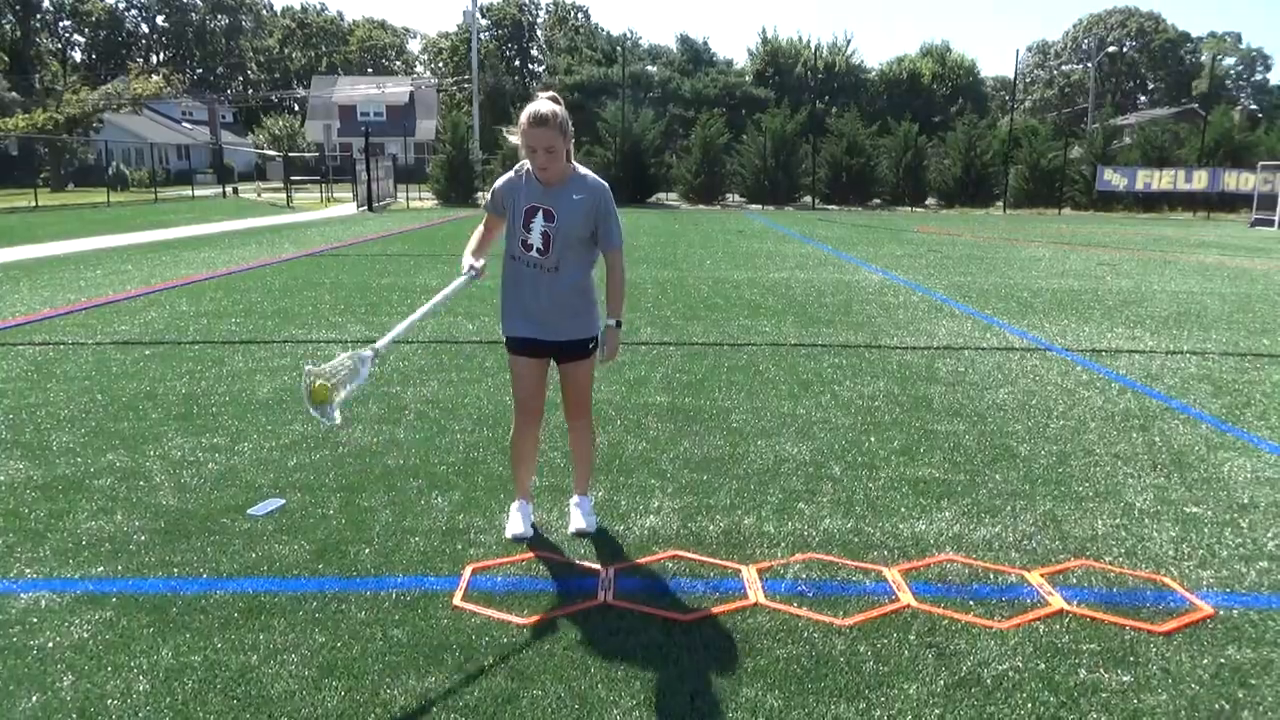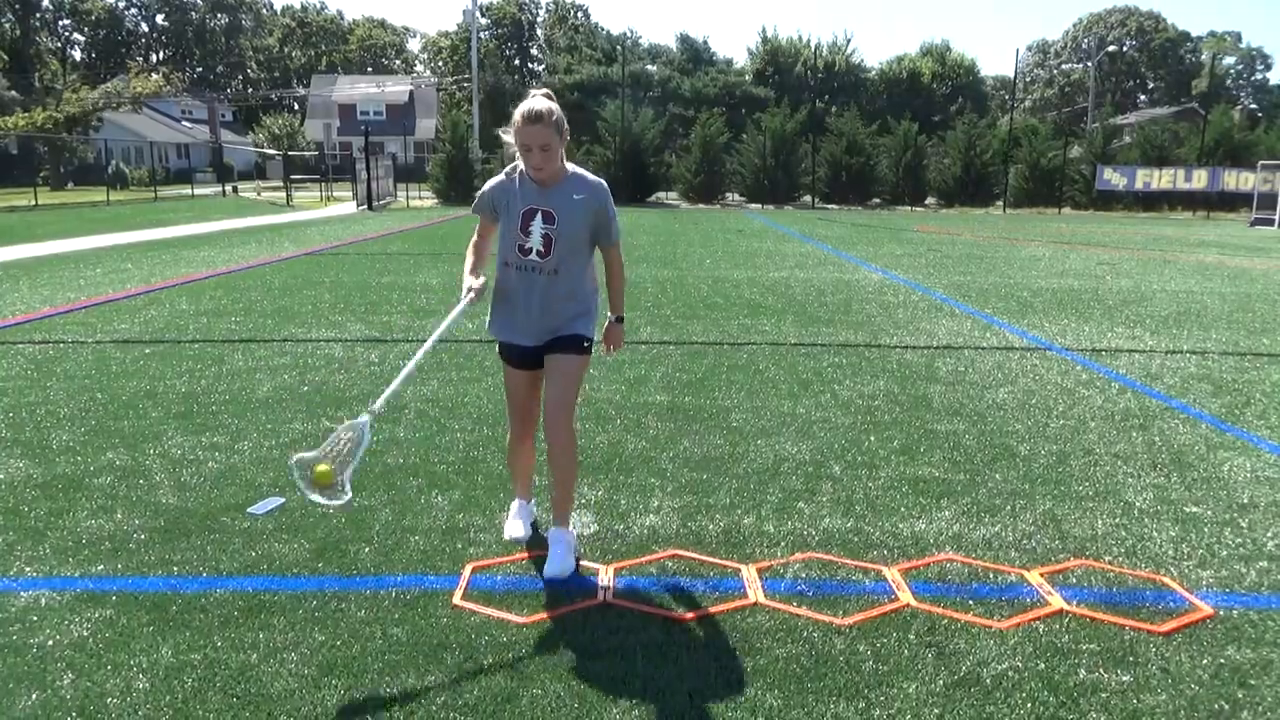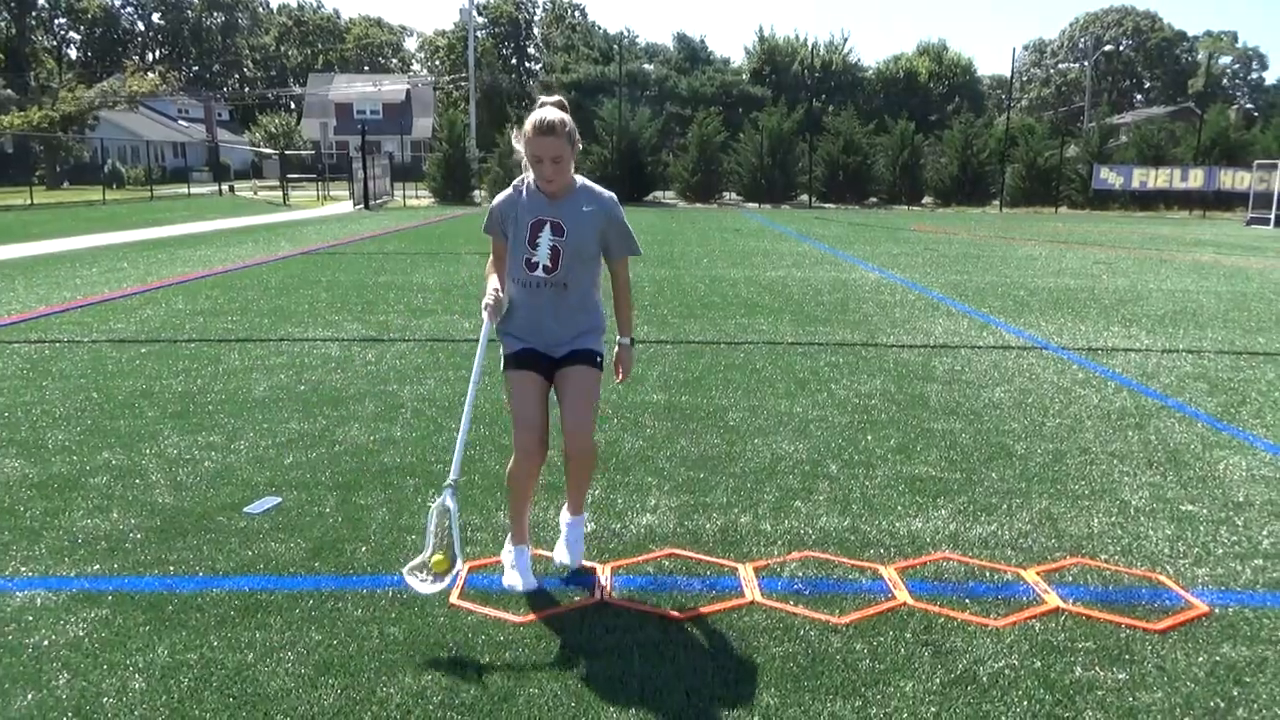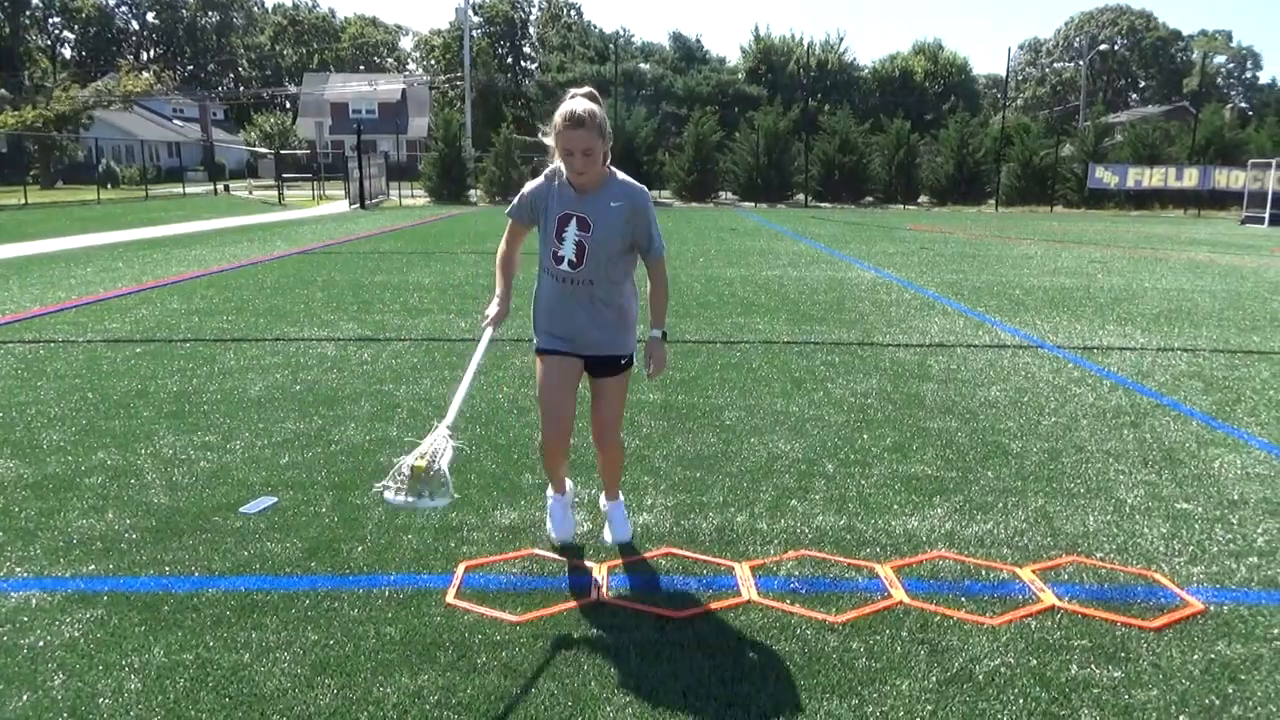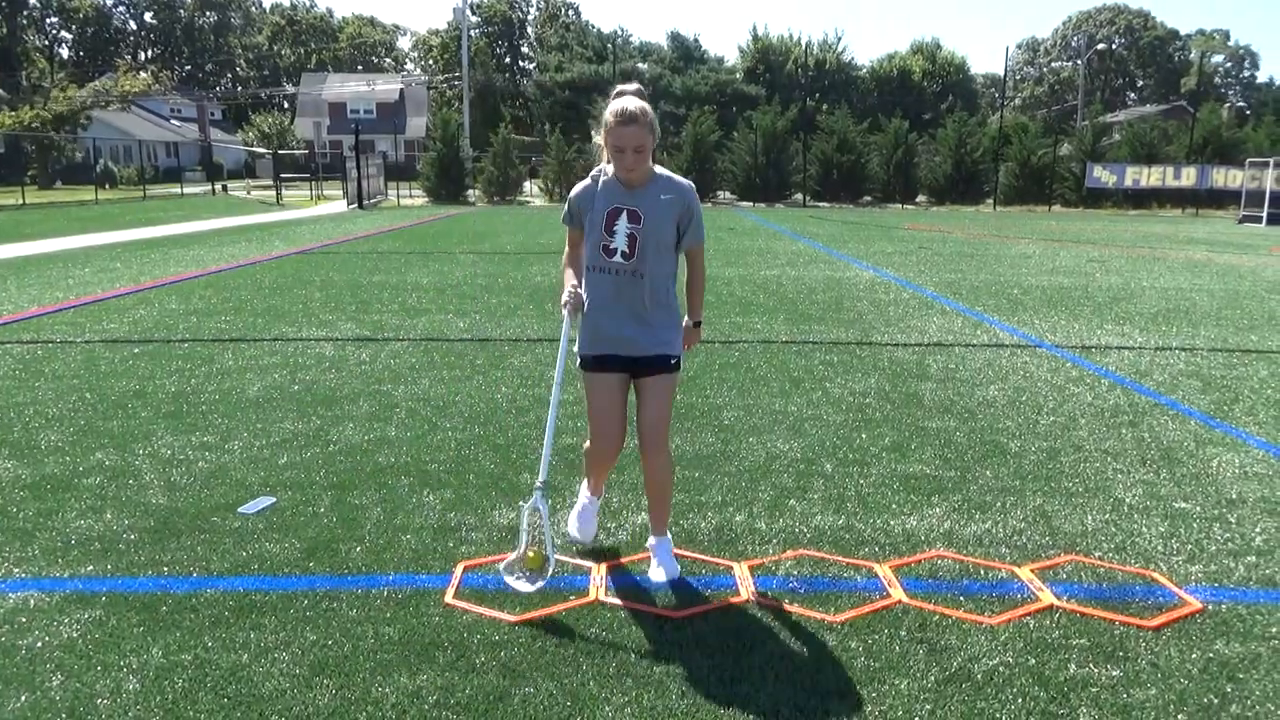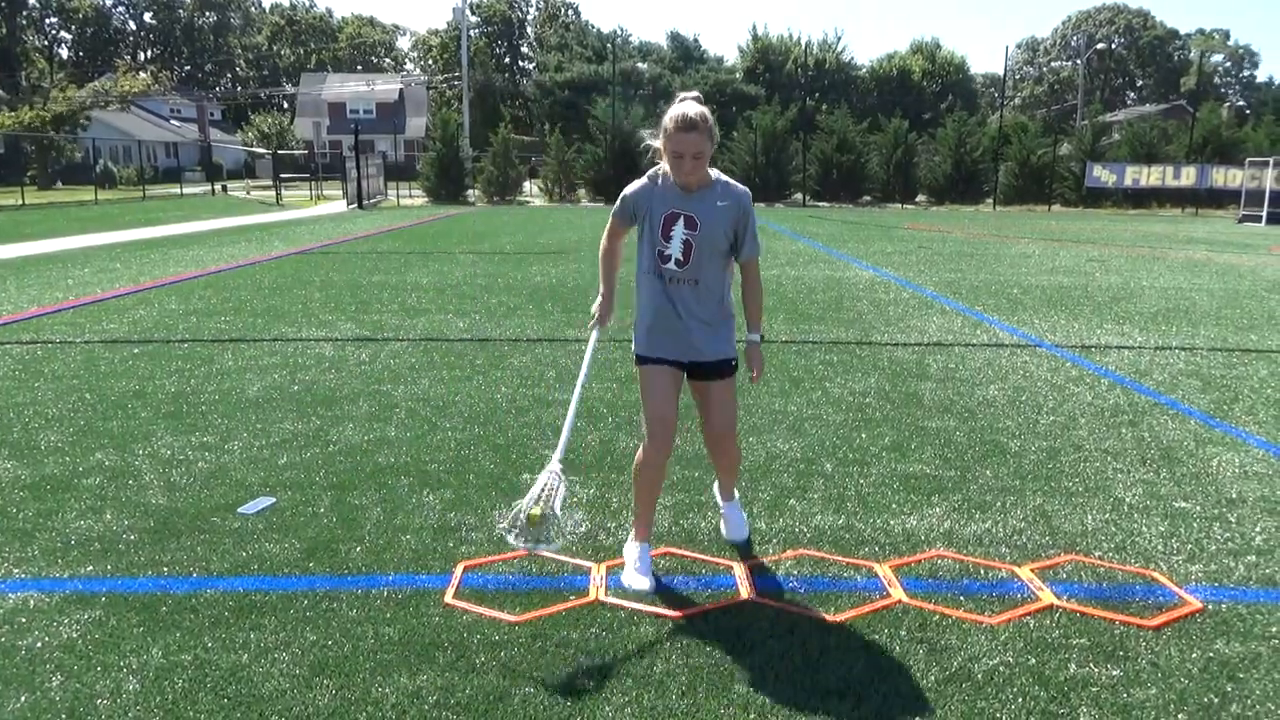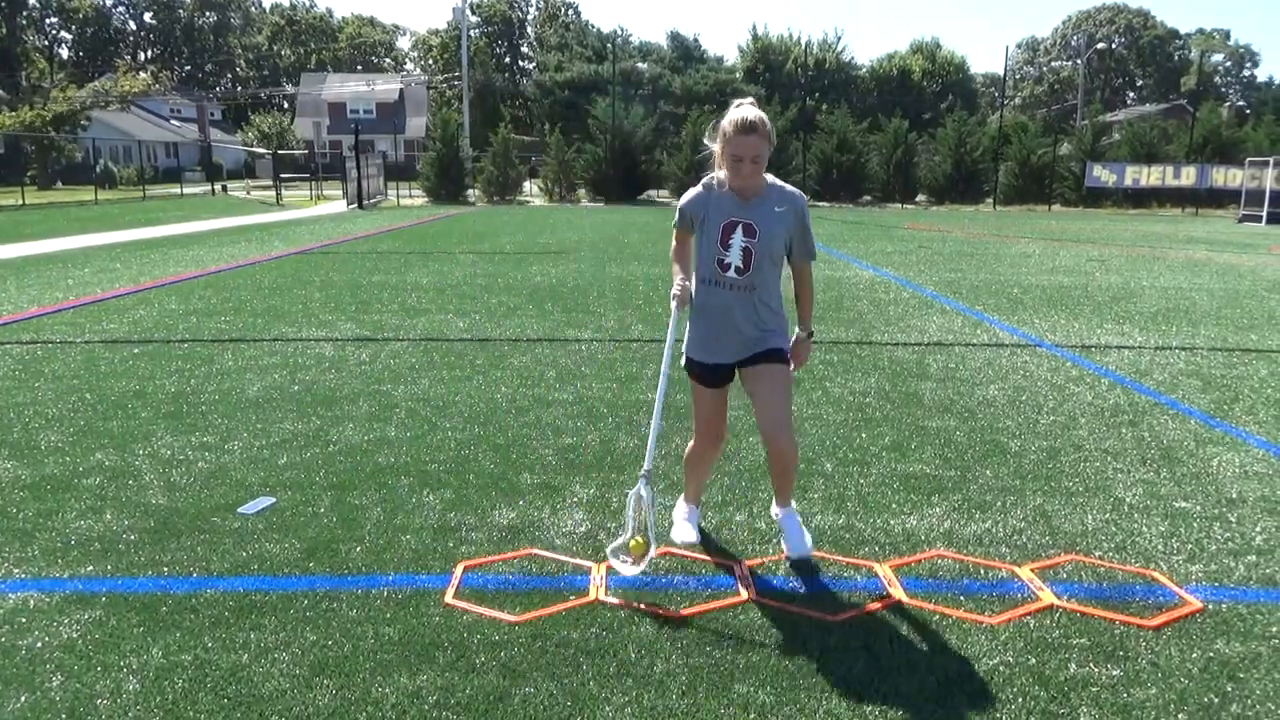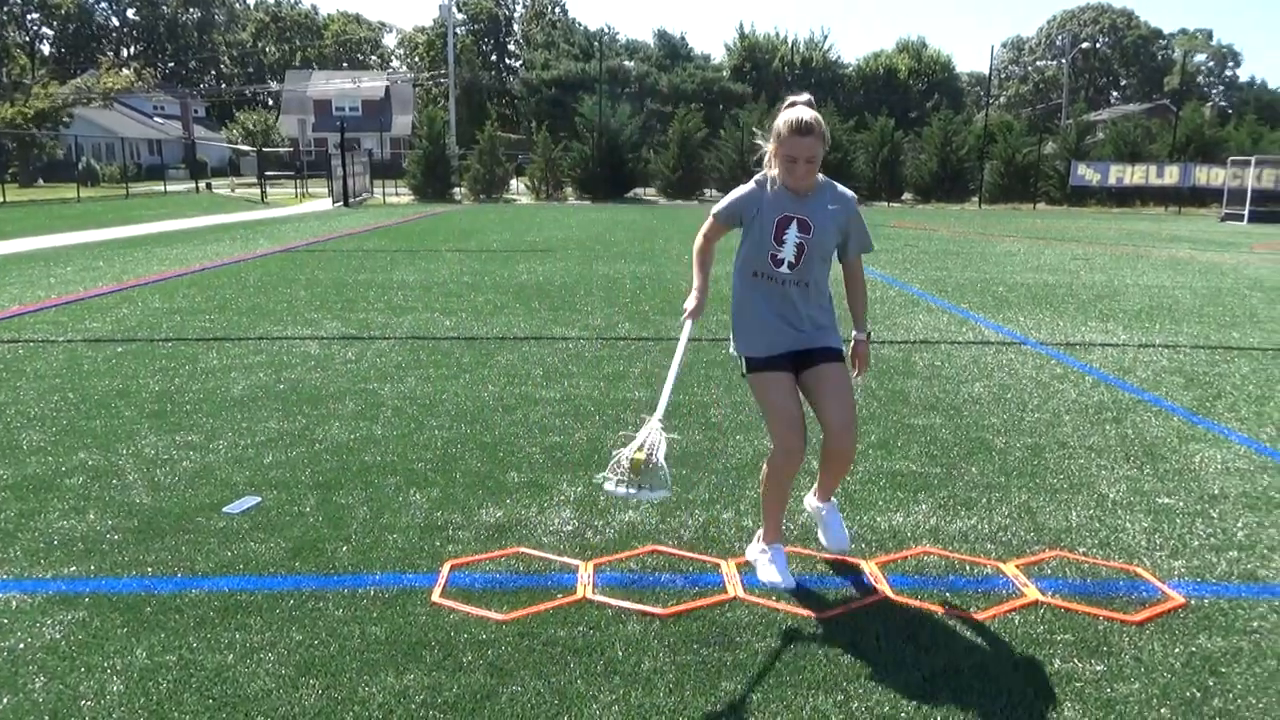
dt=0.3s
person 1, frame 1
left shoulder: (593, 192)
right shoulder: (509, 187)
left elbow: (613, 261)
right elbow: (488, 229)
left wrist: (613, 323)
right wrist: (472, 258)
left hip: (577, 324)
right hip: (524, 322)
left knee: (578, 415)
right knee: (526, 417)
left ankle: (580, 499)
right ankle: (522, 502)
person 1, frame 2
left shoulder: (592, 192)
right shoulder: (501, 189)
left elbow: (612, 258)
right elbow: (482, 240)
left wrist: (616, 317)
right wrist: (472, 276)
left hip: (571, 324)
right hip: (515, 326)
left knee: (558, 424)
right knee: (521, 427)
left ankle: (562, 531)
right ankle: (521, 502)
person 1, frame 3
left shoulder: (601, 206)
right shoulder: (508, 204)
left elbow: (620, 276)
right elbow: (498, 261)
left wrist: (625, 340)
right wrist: (494, 291)
left hip: (581, 339)
right hip: (523, 340)
left knee: (579, 439)
right knee: (528, 449)
left ankle: (573, 516)
right ankle: (517, 547)
person 1, frame 4
left shoulder: (632, 198)
right shoulder: (540, 192)
left elbow: (656, 270)
right elbow: (511, 240)
left wrist: (656, 334)
right wrist: (502, 295)
left hip: (611, 336)
right hip: (555, 333)
left knee: (606, 435)
right knee: (555, 431)
left ankle: (613, 501)
right ankle: (559, 492)
person 1, frame 5
left shoulder: (679, 194)
right shoulder: (586, 194)
left elbow: (695, 260)
left wrist: (693, 320)
right wrist: (571, 285)
left hip: (659, 337)
right hip: (603, 336)
left knee: (656, 444)
right knee: (606, 441)
left ankle: (659, 539)
right ankle: (591, 488)
person 1, frame 6
left shoulder: (735, 199)
right shoulder: (641, 194)
left elbow: (749, 271)
right elbow: (612, 239)
left wrist: (754, 337)
right wrist: (606, 294)
left hip: (713, 338)
right hip: (657, 338)
left knee: (723, 442)
right knee: (658, 441)
left ankle: (727, 495)
right ankle: (639, 542)
person 1, frame 7
left shoulder: (790, 203)
right shoulder: (699, 200)
left elbow: (802, 271)
right elbow: (680, 246)
left wrist: (803, 332)
right wrist: (680, 282)
left hip: (766, 339)
right hip: (708, 337)
left knee: (779, 434)
right knee: (708, 440)
left ankle: (785, 508)
right ankle: (689, 502)
person 1, frame 8
left shoulder: (842, 203)
right shoulder: (749, 197)
left elbow: (853, 270)
right elbow: (706, 238)
left wrist: (861, 333)
right wrist: (698, 292)
left hip: (817, 335)
right hip: (761, 338)
left knee: (843, 437)
right knee: (789, 445)
left ankle: (823, 499)
right ankle: (767, 544)
